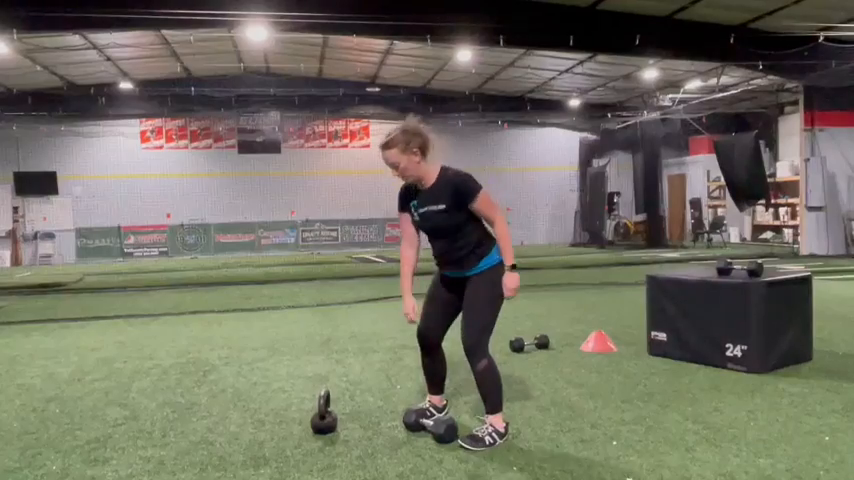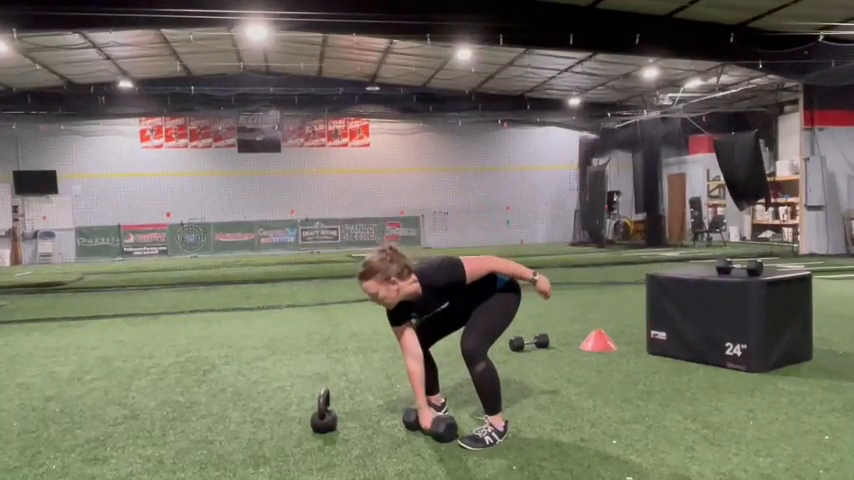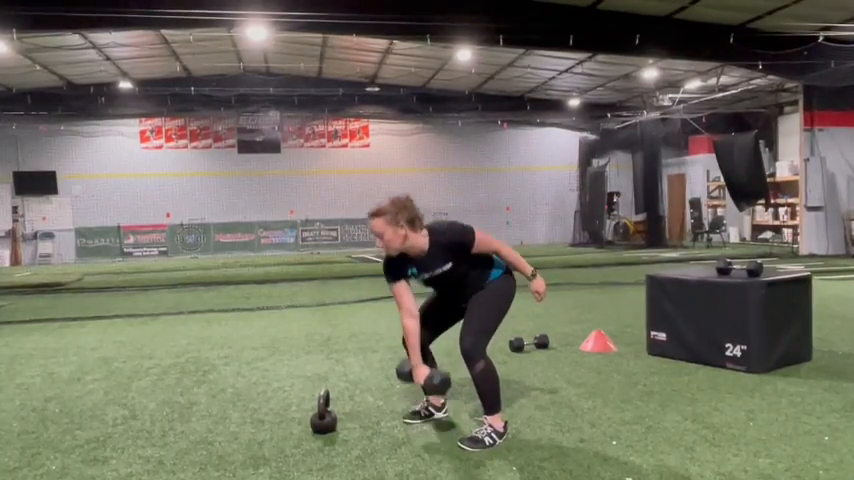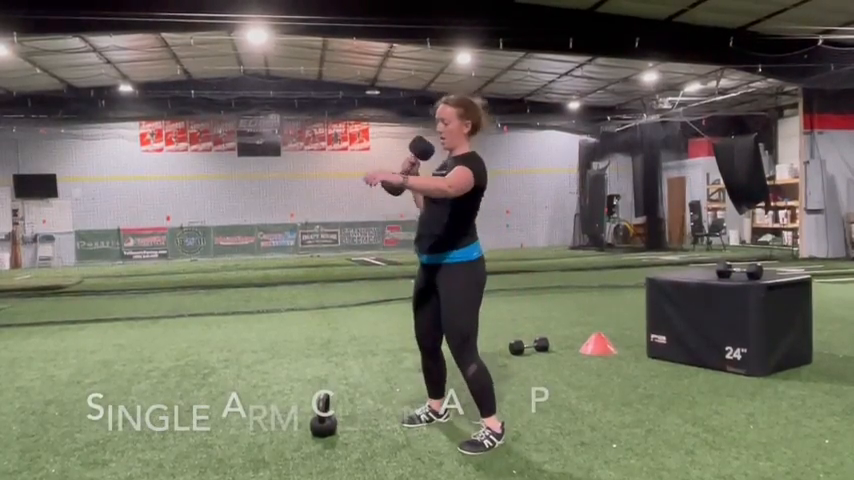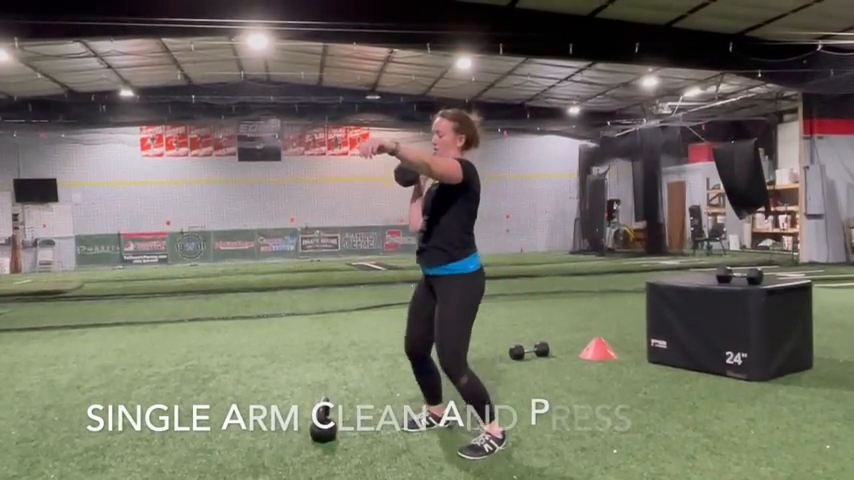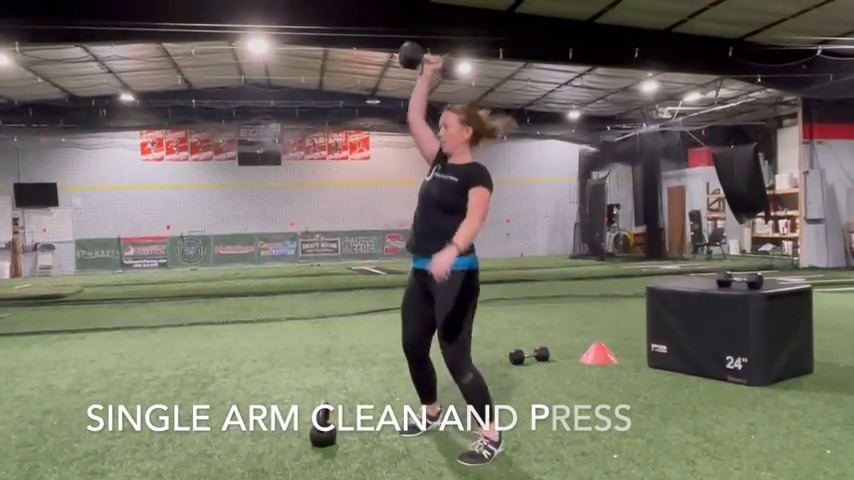
dt=0.7s
person 1, frame 1
left shoulder: (457, 182)
right shoulder: (407, 195)
left elbow: (498, 221)
right elbow: (409, 245)
left wrist: (510, 270)
right wrist: (406, 295)
left hip: (485, 273)
right hip: (450, 276)
left knee: (473, 343)
right knee: (426, 334)
left ankle: (498, 424)
right ankle: (437, 404)
person 1, frame 2
left shoulder: (438, 275)
right shoulder: (399, 308)
left elbow: (490, 263)
right elbow: (413, 357)
left wrist: (534, 278)
right wrist: (422, 407)
left hip: (500, 292)
left knee: (471, 348)
right knee: (418, 341)
left ankle: (497, 424)
right ankle: (436, 402)
person 1, frame 3
left shoulder: (449, 236)
right shoulder: (395, 262)
left elbow: (496, 246)
right elbow: (409, 314)
left wrist: (532, 275)
right wrist: (418, 365)
left hip: (492, 285)
left knee: (470, 345)
right knee: (413, 346)
left ankle: (497, 425)
right ankle: (435, 403)
person 1, frame 4
left shoulder: (471, 164)
right shoulder: (447, 160)
left elbow: (445, 187)
right elbow: (429, 203)
left wrist: (396, 179)
right wrist: (411, 171)
left hip: (461, 268)
right hip: (430, 266)
left knee: (462, 349)
right knee: (426, 342)
left ankle: (493, 425)
right ankle: (436, 407)
person 1, frame 5
left shoulder: (462, 171)
right shoulder: (440, 182)
left elbow: (427, 162)
right elbow: (418, 223)
left wrist: (390, 147)
right wrist: (417, 187)
left hip: (461, 278)
right hip: (432, 277)
left knee: (451, 358)
right knee: (415, 349)
left ankle: (493, 431)
right ankle: (436, 412)
person 1, frame 6
left shoulder: (476, 175)
right shoulder: (439, 162)
left elbow: (473, 221)
right elbow: (414, 118)
left wrist: (451, 252)
right wrist: (425, 76)
left hip: (456, 275)
right hip: (421, 272)
left knee: (456, 358)
right knee: (413, 347)
left ankle: (490, 435)
right ankle: (430, 412)
